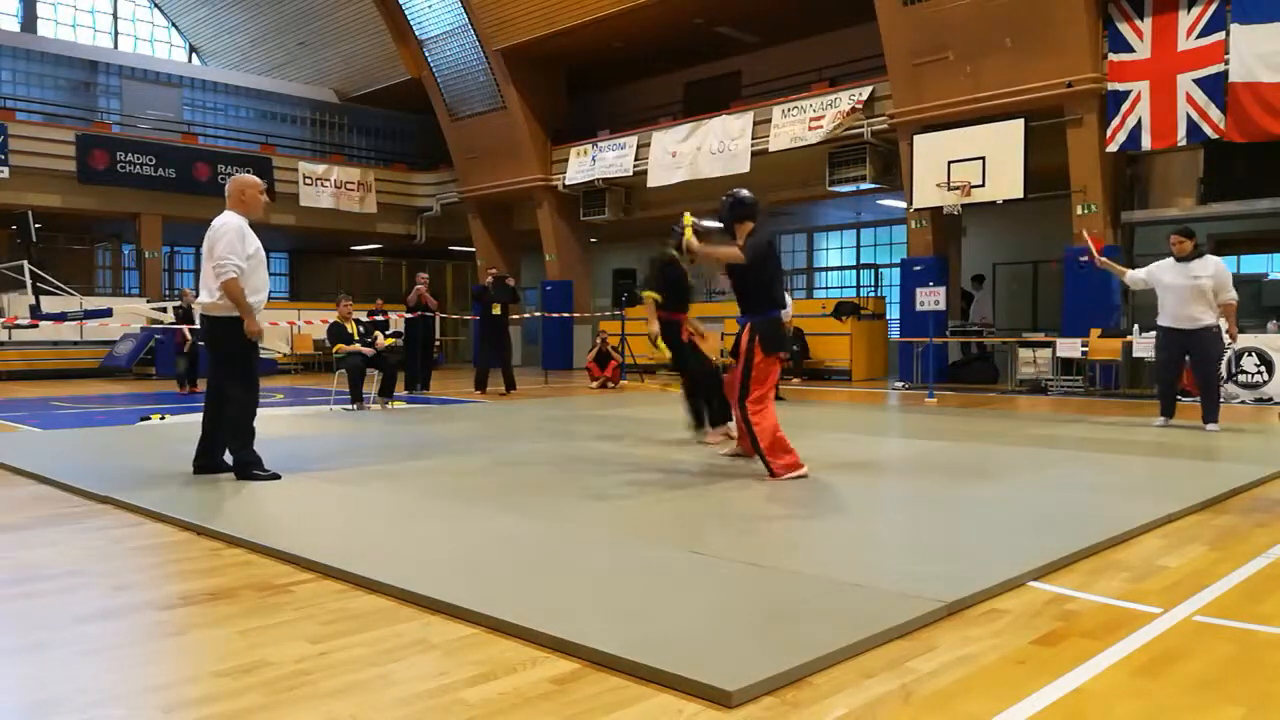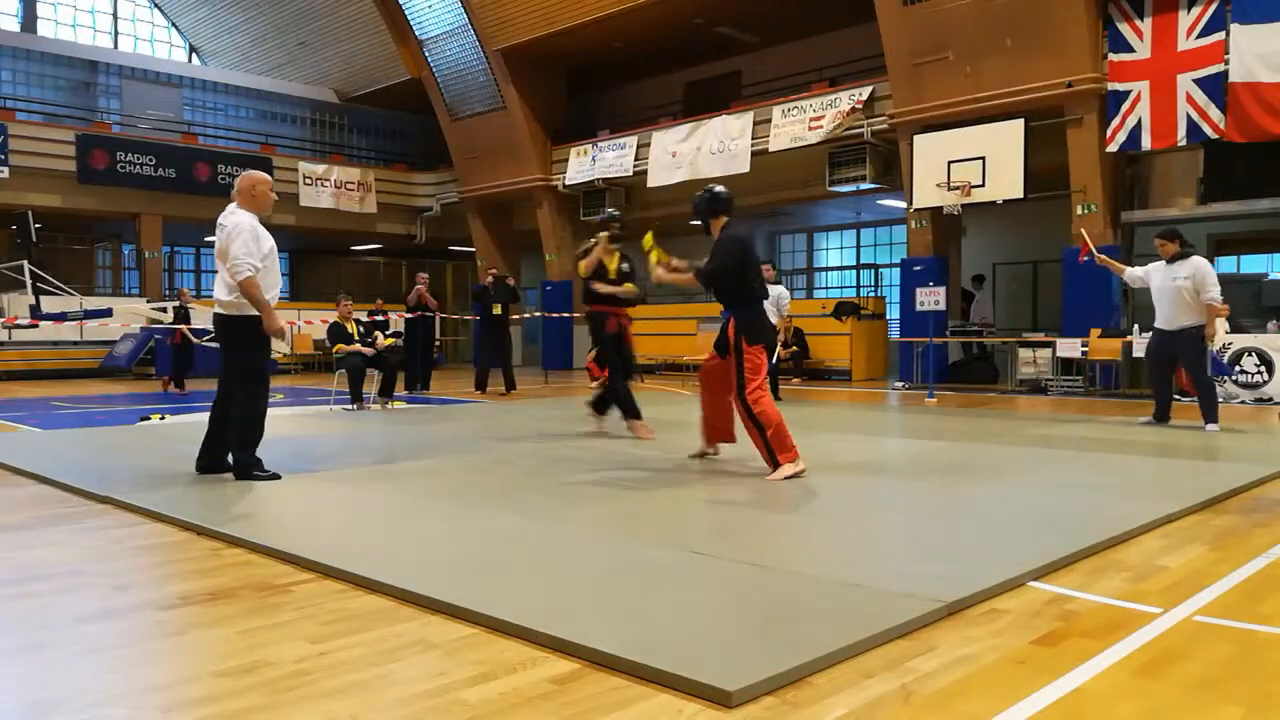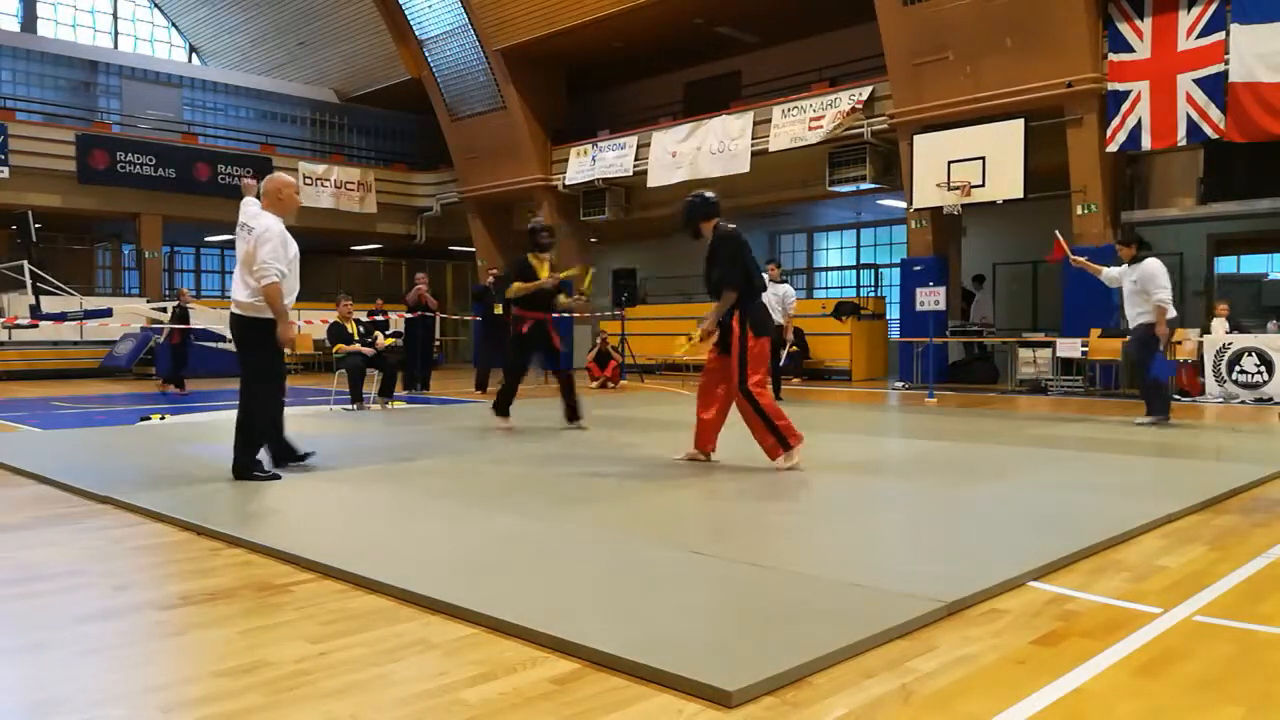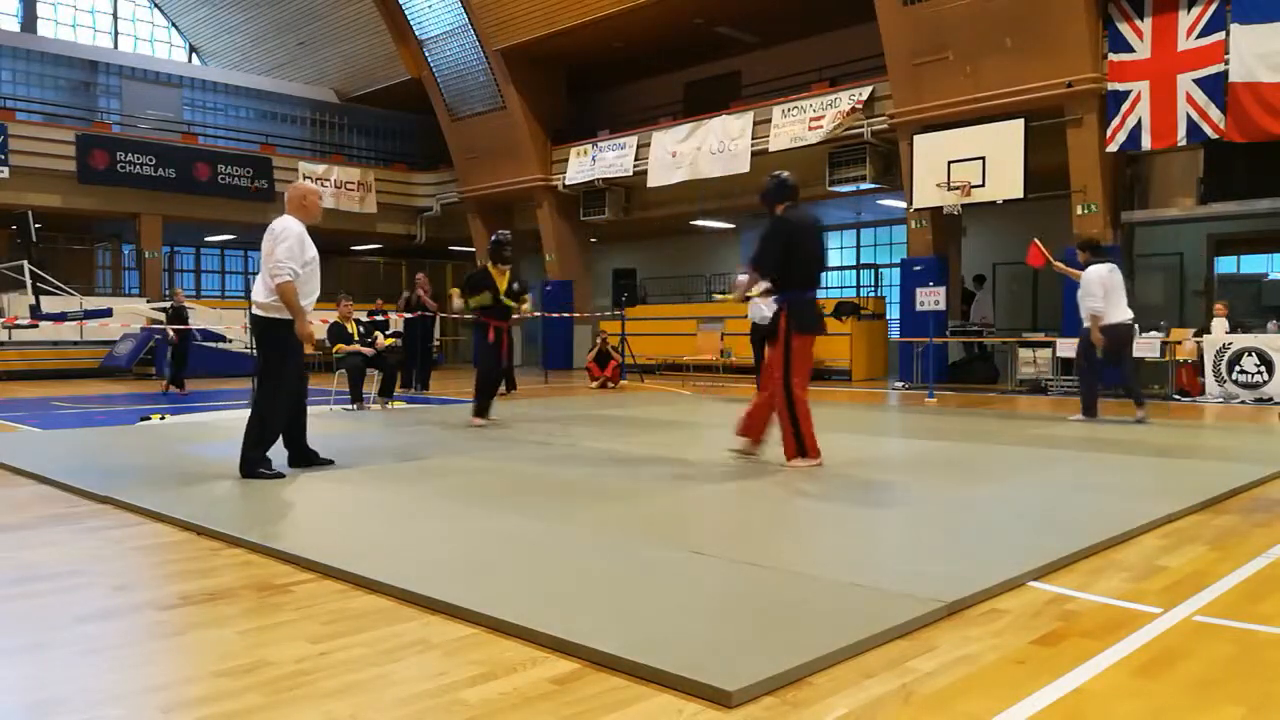
dt=0.4s
person 1, frame 1
left shoulder: (231, 224)
right shoulder: (232, 225)
right elbow: (229, 276)
right wrist: (250, 316)
left hip: (221, 319)
right hip: (230, 320)
left knee: (222, 389)
right knee: (242, 390)
left ankle: (208, 457)
right ankle: (245, 462)
person 1, frame 2
left shoulder: (231, 216)
right shoulder: (245, 224)
right elbow: (244, 276)
left wrist: (239, 195)
right wrist: (269, 314)
left hip: (233, 316)
right hip: (245, 319)
left knee: (232, 390)
right knee: (251, 391)
left ankle: (213, 456)
right ankle: (245, 462)
person 1, frame 3
left shoulder: (252, 213)
right shoulder: (272, 229)
left elbow: (250, 200)
right elbow: (269, 280)
left wrist: (250, 189)
right wrist: (284, 323)
left hip: (251, 318)
right hip: (260, 321)
left knee: (270, 387)
right knee: (259, 391)
left ankle: (280, 449)
right ankle: (245, 464)
person 1, frame 4
left shoulder: (287, 227)
right shoulder: (292, 230)
right elbow: (283, 278)
right wrist: (300, 319)
left hip: (282, 321)
right hip: (277, 322)
left knee: (294, 388)
right knee: (274, 391)
left ankle: (299, 452)
right ankle: (253, 460)
person 2, frame 1
left shoulder: (760, 242)
right shoulder: (754, 243)
left elbow: (739, 257)
right elbow: (735, 261)
left wrist: (700, 250)
right wrist: (703, 251)
left hip: (761, 331)
right hip: (760, 329)
left knee: (751, 400)
right knee: (737, 387)
left ankle: (788, 464)
right ankle: (746, 444)
person 2, frame 2
left shoulder: (732, 240)
right shoulder: (733, 236)
left elbow: (706, 278)
right elbow: (715, 268)
left wrist: (667, 278)
right wrist: (684, 265)
left hip: (745, 326)
right hip: (738, 324)
left knee: (749, 393)
right knee: (713, 378)
left ankle: (787, 459)
right ankle: (713, 441)
person 2, frame 3
left shoulder: (727, 238)
right shoulder: (720, 241)
left elbow: (734, 288)
left wrist: (713, 320)
right wrist: (713, 321)
left hip: (748, 321)
right hip: (736, 321)
left knee: (747, 387)
right knee: (712, 383)
left ankle: (788, 443)
right ankle: (703, 447)
person 2, frame 4
left shoulder: (781, 224)
right shoulder: (811, 222)
left elbow: (760, 267)
left wrist: (743, 289)
left hip: (792, 311)
right hip: (805, 306)
left knee: (788, 382)
right knee: (775, 376)
left ankle: (806, 452)
right ankle: (752, 437)
person 3, frame 1
left shoulder: (678, 264)
right shoulder: (666, 261)
right elbow: (649, 293)
left wrist: (694, 324)
right wrist: (653, 322)
left hip: (676, 327)
right hip: (668, 327)
left knee: (709, 371)
right knee: (697, 372)
left ankle: (718, 425)
right ankle: (701, 428)
person 3, frame 2
left shoulder: (625, 260)
right shoulder: (589, 255)
left elbow: (632, 290)
right elbow: (584, 271)
left wrist: (610, 288)
right wrist: (600, 246)
left hip: (620, 318)
right hip: (599, 318)
left knee: (623, 368)
right knee: (616, 368)
left ankle: (598, 407)
right ankle: (633, 420)
person 3, frame 3
left shoulder: (552, 268)
right shoulder: (521, 264)
left elbow: (557, 298)
right elbow: (511, 291)
left wrist: (570, 301)
right wrist: (540, 283)
left hip: (545, 324)
right hip: (524, 323)
left knee: (563, 369)
right knee: (515, 370)
left ankle: (573, 416)
right ankle: (501, 411)
person 3, frame 4
left shoulder: (514, 278)
right shoulder: (480, 274)
left elbow: (525, 296)
right elbow: (458, 290)
left wrist: (526, 305)
right wrist: (457, 300)
left hip: (503, 330)
right hip: (484, 328)
left knee: (497, 372)
right knee: (487, 367)
left ankle: (482, 409)
right ankle: (479, 413)
person 4, frame 1
left shoulder: (1213, 264)
right shoulder: (1161, 267)
left elbow: (1227, 297)
right elbow: (1134, 278)
left wrist: (1231, 324)
right wrist: (1108, 265)
left hip: (1204, 330)
right hip: (1169, 330)
left knee: (1207, 376)
right knee: (1166, 374)
left ankle: (1211, 420)
right ankle: (1166, 414)
person 4, frame 2
left shoulder: (1197, 265)
right shoulder: (1156, 269)
left elbow: (1211, 297)
right elbow: (1132, 275)
left wrist: (1211, 325)
right wrist: (1108, 263)
left hip: (1192, 330)
right hip: (1163, 331)
left knee: (1201, 376)
right knee: (1157, 374)
left ankle: (1211, 420)
right ankle: (1161, 415)
person 4, frame 3
left shoulder: (1149, 266)
right shoulder: (1131, 268)
left elbow: (1160, 297)
right elbow: (1109, 275)
left wrist: (1160, 324)
right wrist: (1084, 264)
left hip: (1153, 326)
right hip: (1146, 326)
left knee: (1141, 367)
right knee: (1151, 370)
left ankle: (1156, 412)
right ankle: (1160, 412)
person 4, frame 4
left shoulder: (1093, 272)
right shoulder: (1111, 268)
left elbow: (1095, 306)
left wrist: (1095, 331)
right wrist: (1064, 269)
left hip: (1103, 329)
right hip: (1124, 325)
left knee: (1088, 370)
right knee: (1122, 368)
left ankle: (1089, 412)
right ankle: (1140, 405)
